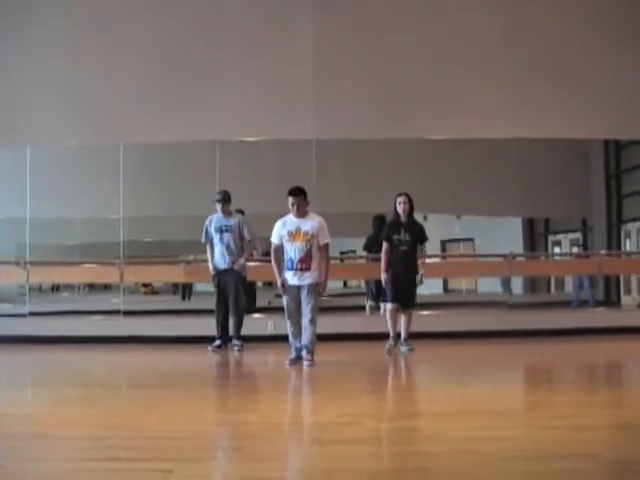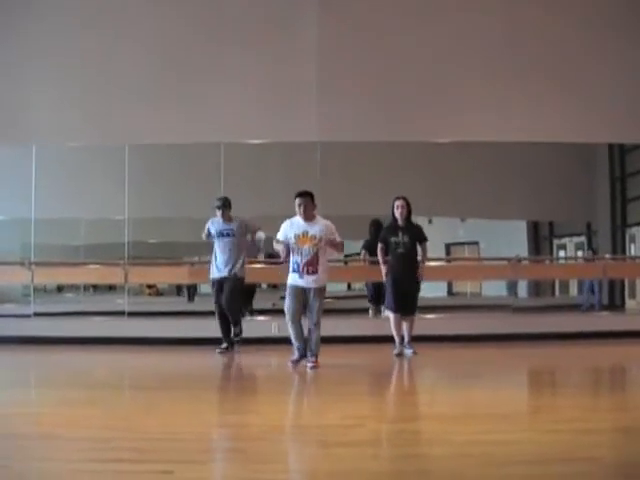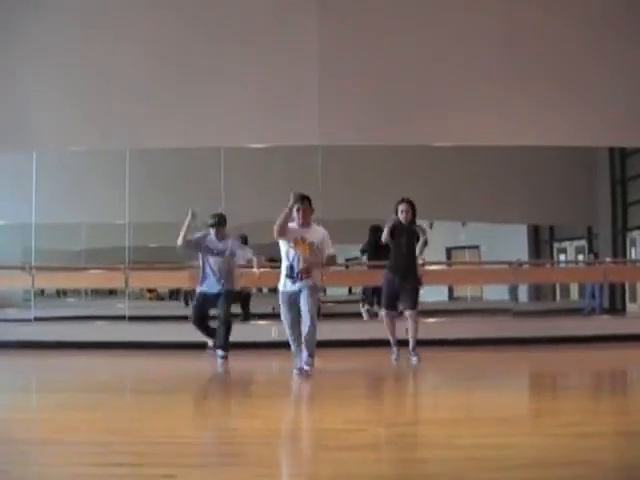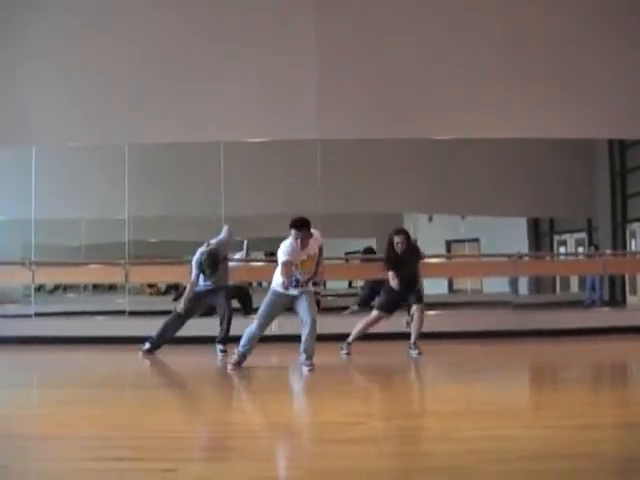
dt=0.5s
person 1, frame 1
left shoulder: (318, 222)
right shoulder: (281, 224)
left elbow: (324, 251)
right elbow: (275, 252)
left wrist: (324, 277)
right wrist: (278, 277)
left hip: (311, 279)
right hip: (289, 279)
left knee: (309, 316)
right knee: (292, 317)
left ankle: (307, 352)
right ankle: (296, 351)
person 1, frame 2
left shoulder: (326, 226)
right shoulder: (288, 225)
left elbow: (340, 247)
right elbow: (277, 241)
left wrist: (333, 244)
right wrist: (281, 247)
left hip: (317, 282)
right hip: (294, 281)
left knee: (314, 320)
right knee: (291, 316)
left ankle: (312, 354)
right ankle: (299, 350)
person 1, frame 3
left shoulder: (321, 233)
right shoulder: (287, 229)
left elbow: (331, 259)
right elbow: (277, 233)
left wrist: (317, 263)
right wrist: (288, 209)
left hip: (309, 285)
right hip: (287, 286)
left knee: (309, 319)
right knee: (291, 326)
left ankle: (307, 357)
right ankle: (300, 360)
person 1, frame 4
left shoulder: (316, 236)
right shoulder: (286, 248)
right elbow: (285, 265)
left wrist: (317, 268)
right wrist: (285, 276)
left hip: (304, 290)
right hip: (280, 289)
left knee: (310, 320)
right knee: (259, 322)
left ankle: (306, 358)
right ankle: (240, 354)
person 2, frame 1
left shoulder: (417, 227)
right shoulder: (390, 226)
left elbow: (421, 250)
right elbow: (385, 250)
left wrist: (421, 270)
right wrist: (383, 271)
left hip: (411, 271)
right hip: (394, 271)
left knee: (408, 307)
right knee: (392, 304)
left ankle: (404, 340)
right ankle: (392, 338)
person 2, frame 2
left shoulder: (416, 229)
right shoulder: (388, 229)
left elbow: (423, 248)
right elbow: (380, 249)
left wrist: (421, 266)
right wrist: (383, 265)
left hip: (411, 274)
right hip: (393, 274)
left knee: (409, 311)
right knee: (394, 310)
left ankle: (407, 343)
right ankle: (398, 344)
person 2, frame 3
left shoulder: (417, 231)
right shoulder: (394, 227)
left elbow: (419, 253)
right elbow: (384, 240)
left wrist: (422, 239)
right wrist: (389, 226)
left hip: (409, 277)
right hip: (392, 276)
left knee: (411, 313)
right knee: (386, 313)
left ankle: (412, 350)
right ankle: (395, 346)
person 2, frame 4
left shoulder: (414, 251)
right shoulder: (390, 257)
right elbow: (392, 279)
left wrist: (419, 283)
right wrist: (393, 281)
left hip: (412, 287)
right hip: (393, 289)
left knee: (418, 309)
right knee: (375, 316)
left ankle: (413, 344)
right ankle: (348, 342)
person 3, frame 1
left shoulder: (238, 220)
right shoulder: (211, 221)
left elbow: (248, 242)
right elbow: (208, 244)
left wrist: (242, 260)
right wrist: (210, 263)
left hip: (234, 267)
right hip: (218, 268)
left knee: (236, 303)
right knee: (220, 304)
left ankle: (237, 338)
right ankle: (221, 338)
person 3, frame 2
left shoulder: (240, 224)
right shoulder: (211, 223)
left elbow: (256, 232)
right elbow: (206, 238)
right wrist: (205, 235)
left hip: (235, 271)
right hip: (217, 272)
left knee: (229, 301)
right knee: (220, 307)
left ankle: (237, 325)
right ankle: (227, 341)
person 3, frame 3
left shoulder: (232, 242)
right shoulder: (202, 238)
right elbow: (180, 244)
right wrist: (188, 222)
left hip: (224, 287)
right hip: (205, 287)
left knee: (224, 317)
right knee: (197, 319)
left ankle: (222, 347)
right ankle: (213, 335)
person 3, frame 4
left shoulder: (223, 243)
right shoulder: (198, 258)
left elbow: (227, 228)
right elbow: (193, 281)
right wrist: (184, 301)
left hip: (219, 286)
right hip: (200, 288)
left knee: (227, 312)
right knee: (179, 314)
left ankle: (221, 343)
right ankle: (154, 343)
